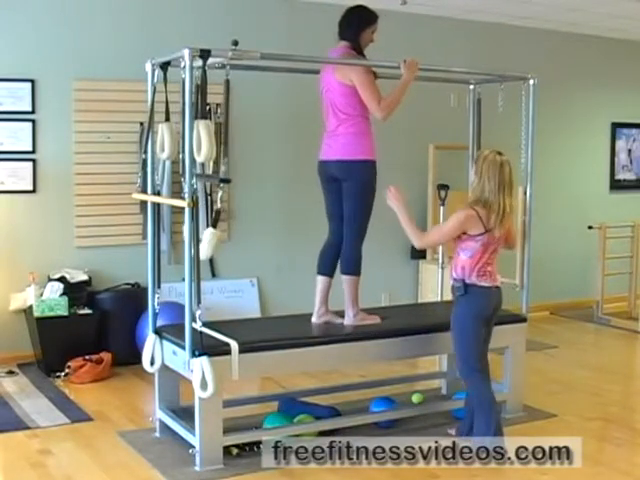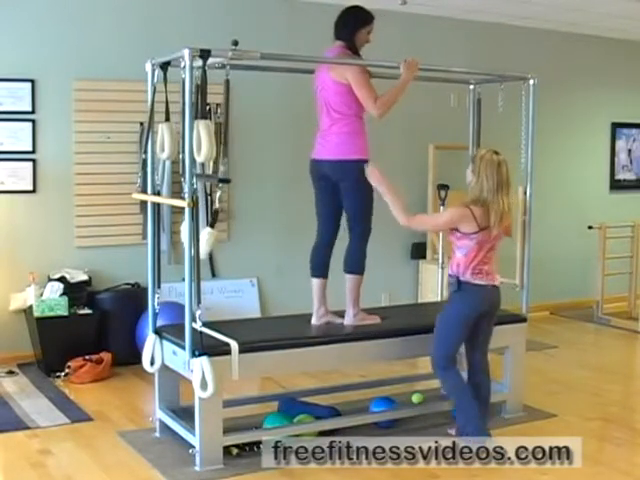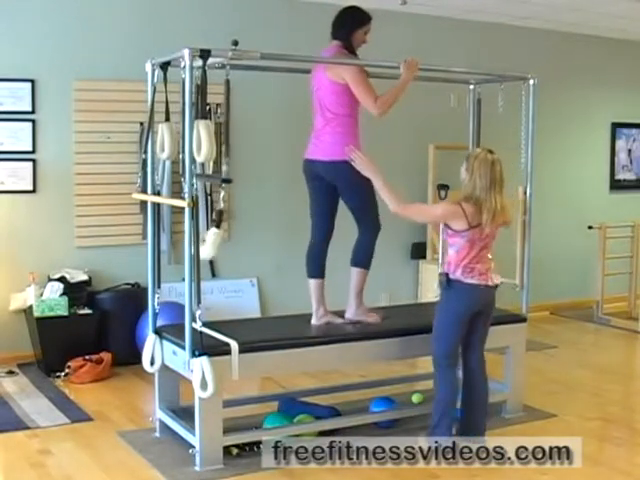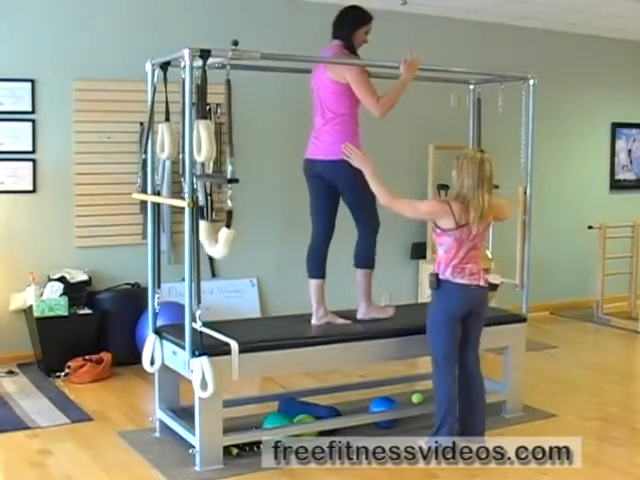
dt=0.2s
person 1, frame 1
left shoulder: (329, 64)
right shoulder: (354, 64)
right elbow: (380, 111)
right wrist: (406, 78)
left hip: (329, 160)
right hip: (354, 160)
left knee: (336, 234)
right knee: (353, 236)
left ankle: (320, 309)
right ankle: (352, 312)
person 1, frame 2
left shoulder: (324, 64)
right shoulder: (349, 63)
right elbow: (376, 108)
right wrist: (405, 78)
left hip: (321, 159)
right hip: (348, 160)
left knee: (325, 234)
right knee: (359, 234)
left ankle: (319, 310)
right ankle: (353, 311)
person 1, frame 3
left shoulder: (320, 65)
right shoulder: (346, 63)
right elbow: (377, 107)
right wrist: (405, 78)
left hip: (315, 160)
right hip: (341, 159)
left knee: (320, 234)
right knee: (370, 227)
left ankle: (319, 311)
right ankle: (355, 305)
person 1, frame 4
left shoulder: (321, 64)
right shoulder: (347, 63)
right elbow: (378, 108)
right wrist: (406, 77)
left hip: (315, 159)
right hip: (340, 158)
left knee: (321, 234)
right knee: (368, 227)
left ankle: (319, 311)
right ankle: (365, 304)
person 2, frame 1
left shoulder: (468, 215)
right shoulder: (503, 214)
left elbow: (421, 241)
right elbow: (511, 244)
left wrist: (398, 207)
left hip: (471, 295)
right hip: (491, 293)
left knee: (471, 369)
right knee: (476, 364)
left ankle: (490, 439)
right ankle: (471, 429)
person 2, frame 2
left shoulder: (463, 214)
right shoulder: (501, 212)
left elbow: (408, 221)
left wrist: (383, 187)
left hip: (467, 293)
right hip: (491, 292)
left knee: (442, 362)
right knee: (478, 361)
left ankle: (475, 431)
right ankle: (470, 429)
person 2, frame 3
left shoulder: (454, 211)
right shoulder: (496, 211)
left elbow: (398, 208)
right elbow: (507, 221)
left wrist: (373, 174)
left hip: (459, 292)
right hip: (486, 292)
left knee: (445, 364)
right knee: (474, 362)
left ankle: (441, 436)
right ankle: (473, 432)
person 2, frame 4
left shoulder: (443, 209)
right shoulder: (488, 210)
left elbow: (389, 201)
right elbow: (504, 211)
left wrist: (366, 168)
right wrist: (490, 197)
left hip: (450, 292)
right hip: (478, 292)
left knee: (445, 367)
right knee: (470, 363)
left ankle: (444, 439)
right ankle: (472, 433)
